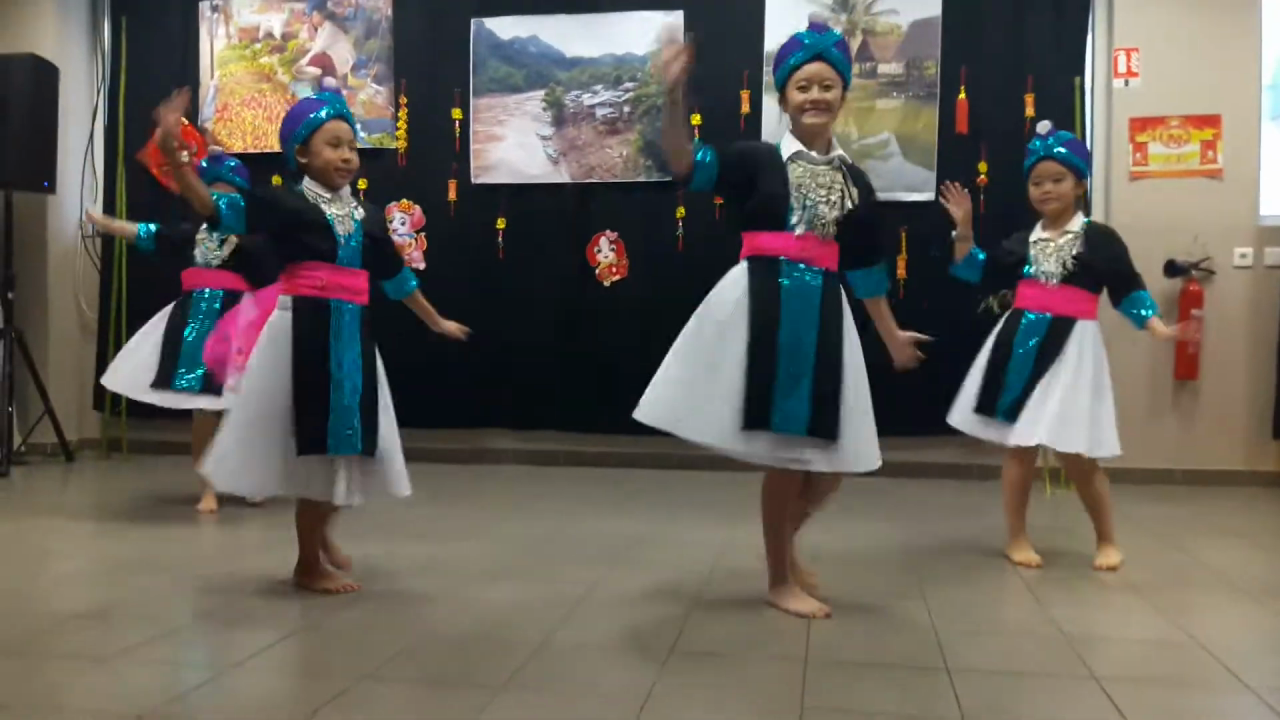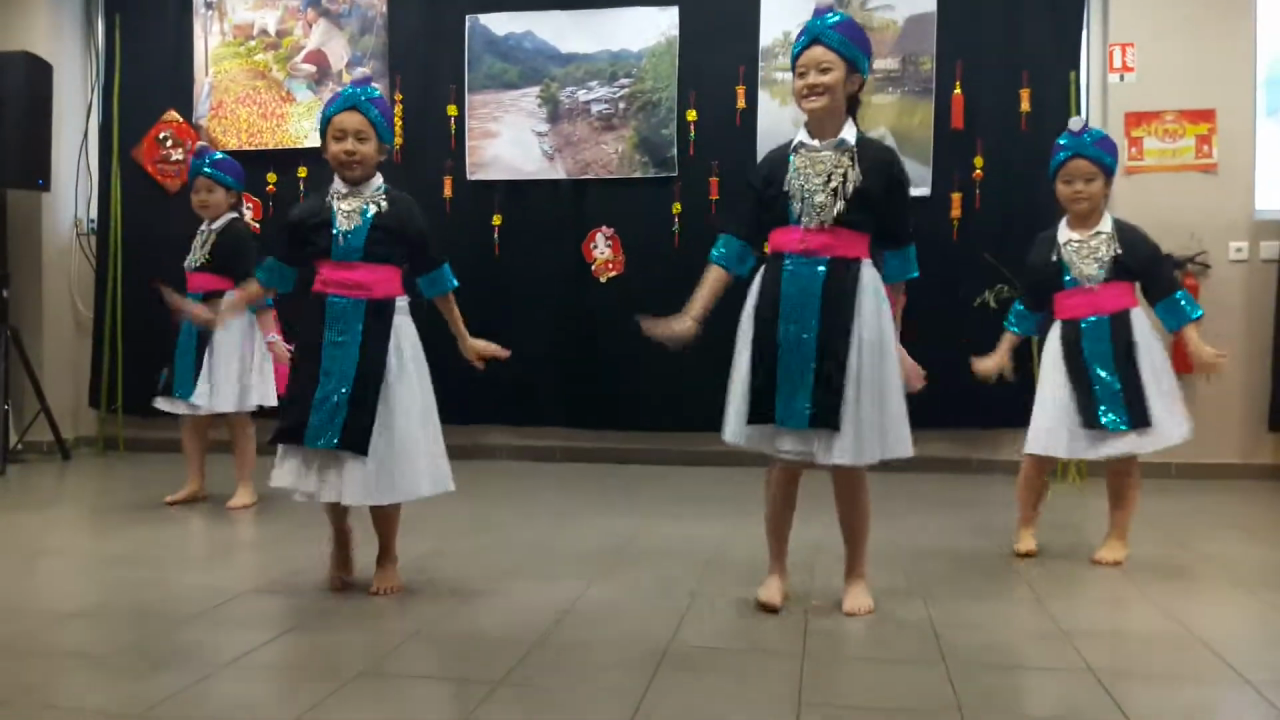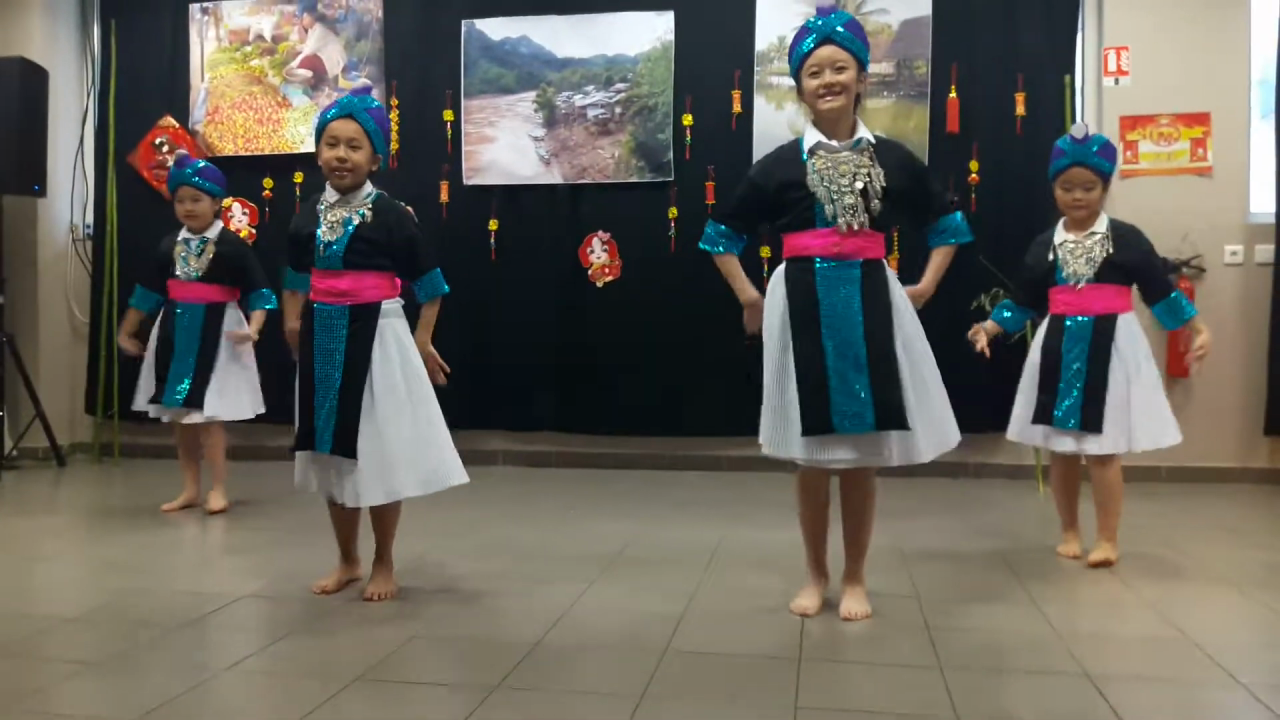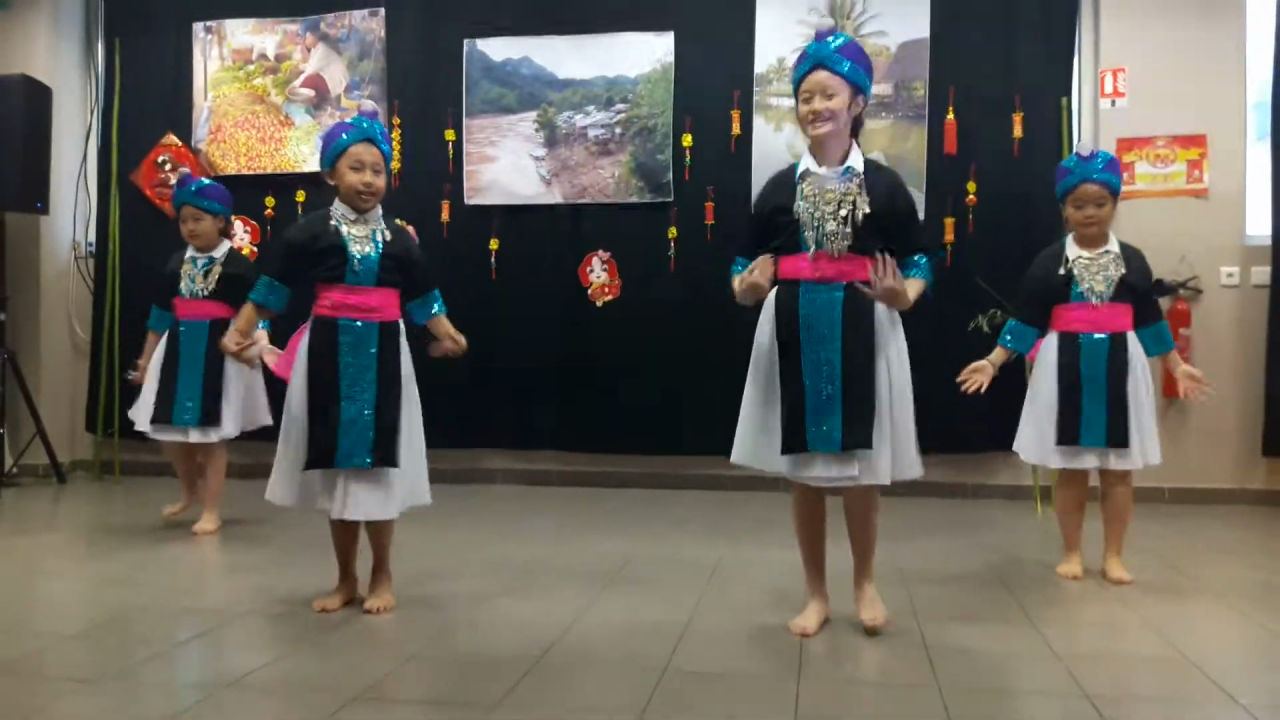
dt=0.4s
person 1, frame 1
left shoulder: (854, 178)
right shoulder: (757, 161)
left elbow: (867, 264)
right elbow: (687, 164)
left wrist: (891, 332)
right wrist: (674, 96)
left hip: (824, 311)
right hip: (762, 304)
left knee: (827, 457)
right knee: (783, 455)
left ankle: (783, 542)
right ankle: (781, 579)
person 1, frame 2
left shoulder: (880, 162)
right shoulder: (775, 163)
left elbow: (895, 258)
right elbow: (737, 246)
left wrist: (897, 345)
right wrist: (692, 317)
left hip: (847, 303)
right hip: (780, 301)
left knee: (845, 454)
right knee: (784, 448)
left ankle: (856, 575)
right ankle: (775, 569)
person 1, frame 3
left shoulder: (894, 159)
right shoulder: (780, 164)
left elbow: (947, 225)
right elbow: (722, 231)
left wrist: (923, 288)
right wrist: (747, 298)
left hip: (871, 303)
right hip: (802, 304)
left knee: (865, 452)
right knee: (814, 450)
left ankle: (855, 579)
right ankle: (816, 574)
person 1, frame 4
left shoulder: (884, 185)
right shoulder: (779, 188)
left elbow: (915, 261)
right elbow: (748, 264)
left wrist: (905, 294)
right wrist: (745, 287)
left hip: (860, 326)
right hip: (793, 327)
left knee: (859, 466)
right knee: (803, 470)
left ankle: (865, 581)
right ankle: (816, 595)
person 2, frame 1
left shoulder: (365, 216)
right shoulder: (283, 204)
left elbow: (395, 275)
right elbow: (211, 207)
left wrist: (437, 322)
right wrist: (174, 148)
left hip: (351, 334)
right hip: (302, 332)
left knee: (348, 443)
right knee: (315, 445)
left ankle: (317, 533)
right ankle: (310, 563)
person 2, frame 2
left shoulder: (401, 210)
right shoulder: (311, 211)
left elbow: (435, 276)
right elbow: (278, 274)
left wrist: (465, 339)
right wrist: (223, 310)
left hip: (383, 334)
right hip: (324, 332)
left knee: (379, 446)
right knee: (321, 443)
left ankle: (387, 559)
right ankle: (341, 542)
person 2, frame 3
left shoulder: (391, 215)
right shoulder: (307, 216)
left elbow: (428, 283)
right elbow: (296, 280)
left wrist: (422, 342)
right wrist: (292, 326)
left hip: (376, 337)
right hip: (322, 339)
left knee: (380, 452)
right knee: (331, 452)
left ankle: (383, 562)
right ankle: (347, 560)
person 2, frame 4
left shoulder: (399, 239)
right shoulder: (310, 231)
left elbow: (424, 302)
right elbow: (271, 288)
left wrist: (448, 334)
right wrist: (238, 333)
left hip: (383, 357)
right hip: (327, 353)
left knee: (377, 469)
right knee: (333, 467)
left ankle: (381, 576)
right ankle: (346, 579)
person 3, frame 1
left shoulder: (1101, 240)
right shoulder: (1021, 242)
left elbow: (1129, 291)
right elbow: (977, 270)
left wrist: (1159, 328)
right wrist: (963, 227)
left hip: (1071, 348)
right hip: (1020, 343)
left knee: (1076, 454)
right knee: (1019, 448)
left ankle: (1107, 539)
right ankle: (1017, 538)
person 3, frame 2
left shoulder: (1130, 239)
right shoulder: (1045, 245)
left elbow: (1165, 291)
right elbow: (1030, 306)
left wrist: (1195, 344)
right wrist: (1002, 351)
left hip: (1125, 347)
right hip: (1070, 350)
left knee: (1125, 451)
right knee: (1045, 448)
left ankle: (1117, 537)
right ankle: (1025, 526)
person 3, frame 3
left shoulder: (1126, 238)
right shoulder: (1044, 246)
left elbow: (1160, 288)
right elbow: (1024, 302)
left wrist: (1198, 330)
right wrist: (988, 327)
left hip: (1112, 346)
right hip: (1059, 348)
left knee: (1103, 449)
right knee: (1062, 449)
left ankle: (1107, 539)
right ankle: (1070, 532)
person 3, frame 4
left shoulder: (1132, 260)
right shoulder: (1049, 262)
left elbow: (1149, 320)
right elbow: (1027, 321)
left wrist: (1176, 366)
right wrist: (993, 362)
left hip: (1118, 365)
right hip: (1065, 366)
left knee: (1118, 469)
right knee: (1071, 468)
left ankle: (1114, 556)
right ankle: (1072, 553)
person 4, frame 1
right shoulder: (191, 234)
left elbow: (266, 289)
right elbow: (151, 235)
right wrist: (106, 223)
right hip: (190, 321)
left knee: (224, 408)
right knee: (202, 411)
right ankle: (208, 488)
person 4, frame 2
left shoulder: (237, 233)
right shoulder: (203, 234)
left wrist: (271, 334)
left hip: (233, 325)
right hip: (199, 324)
left knee: (233, 409)
right knee: (190, 407)
left ankle: (246, 486)
right ankle: (195, 482)
person 4, frame 3
left shoulder: (233, 246)
right shoulder: (170, 246)
left elbow: (259, 293)
right elbow: (147, 291)
left wrist: (252, 329)
right wrist: (126, 331)
left hip: (217, 334)
right hip: (175, 333)
left knee: (206, 415)
right knee: (178, 414)
left ankle: (218, 488)
right ankle: (190, 488)
person 4, frame 4
left shoulder: (237, 265)
right shoulder: (177, 264)
right elbow: (161, 314)
left wrist: (261, 344)
right wrist: (146, 359)
left hip: (219, 354)
right hip: (178, 351)
left knee: (211, 435)
right knee: (169, 430)
left ankle: (211, 511)
right ankle: (190, 493)
